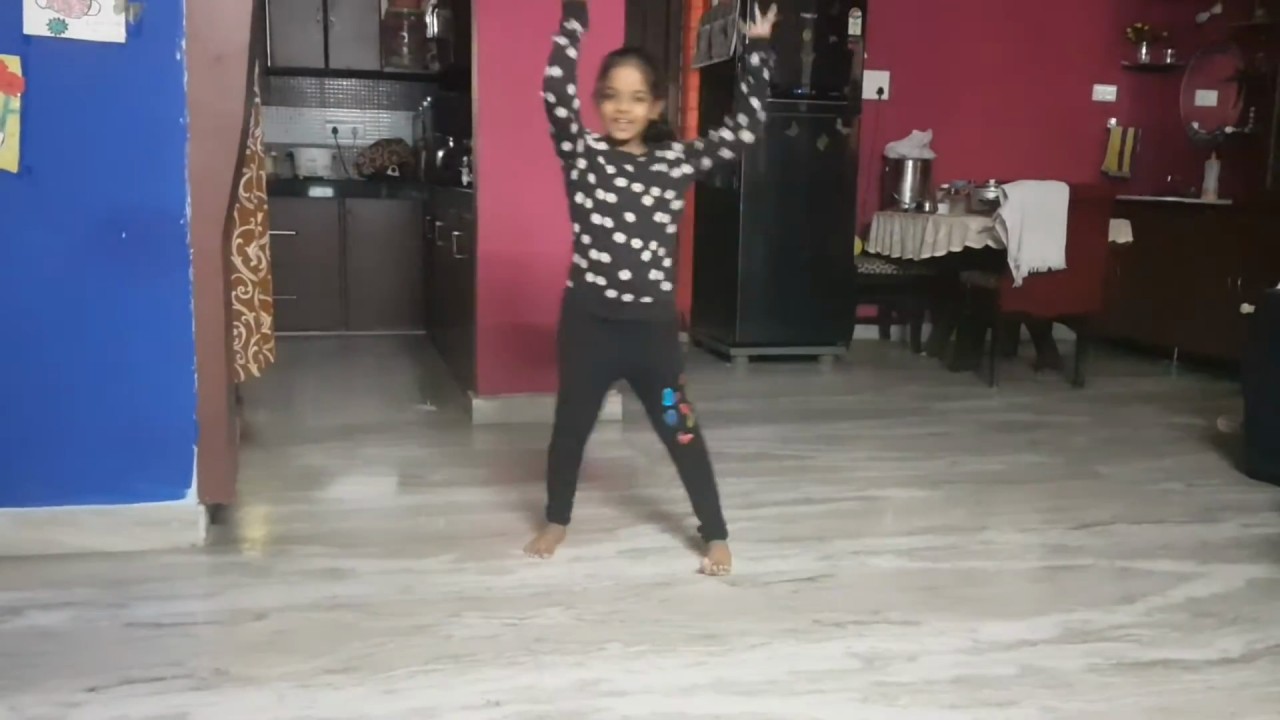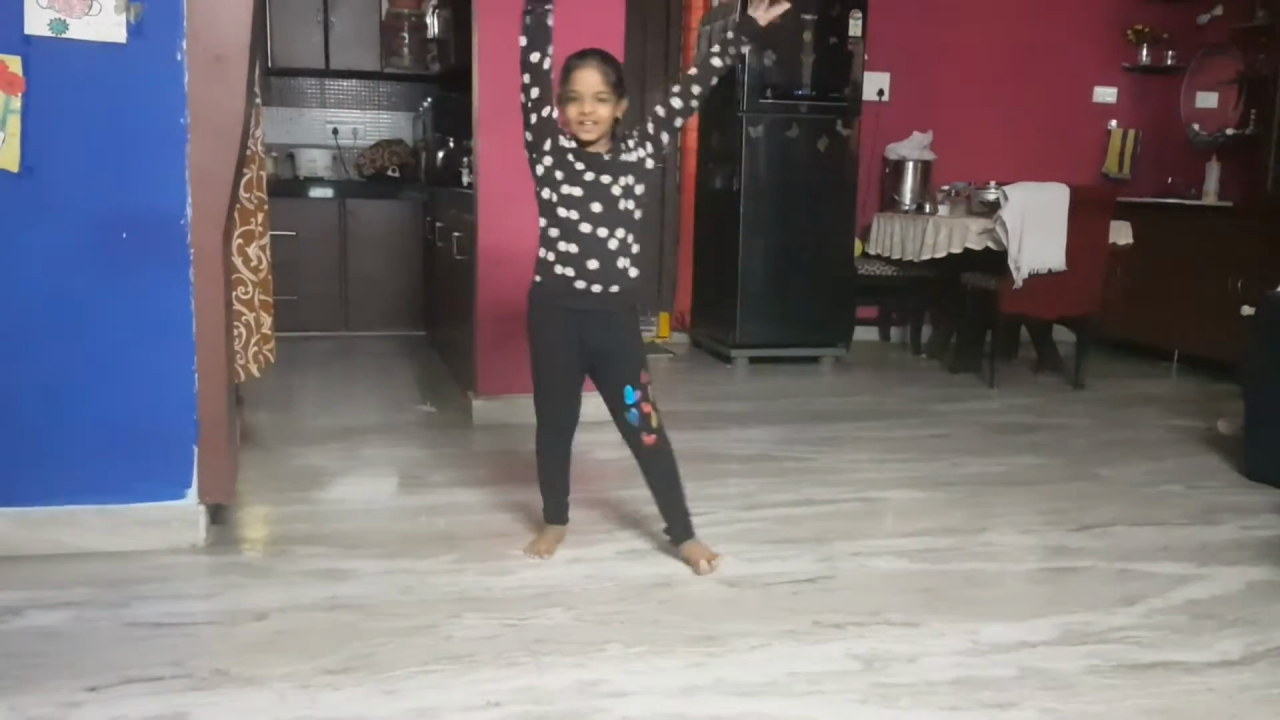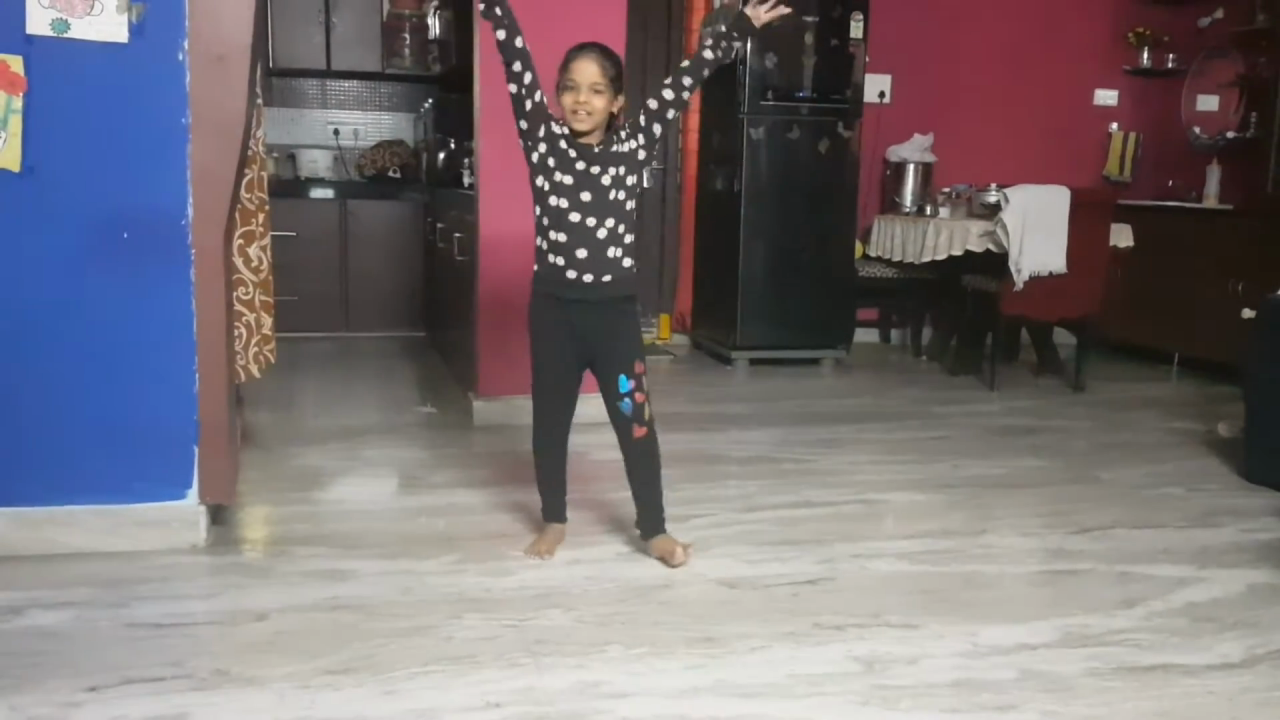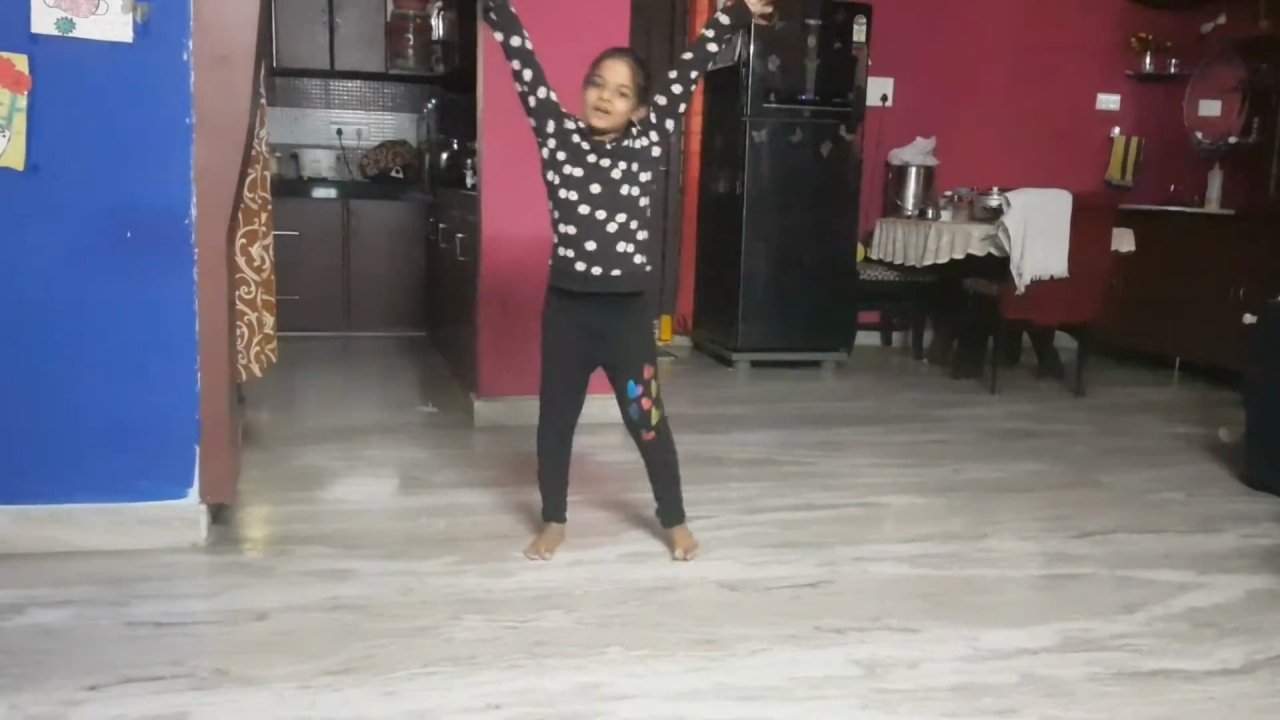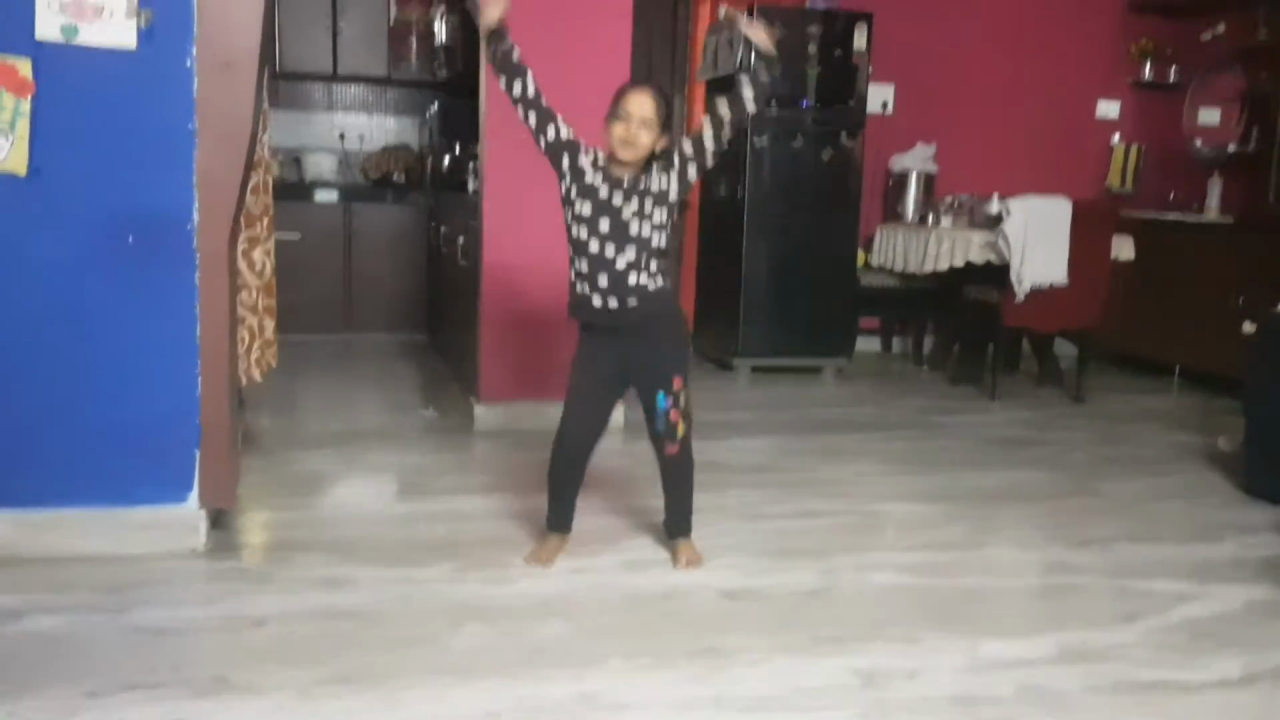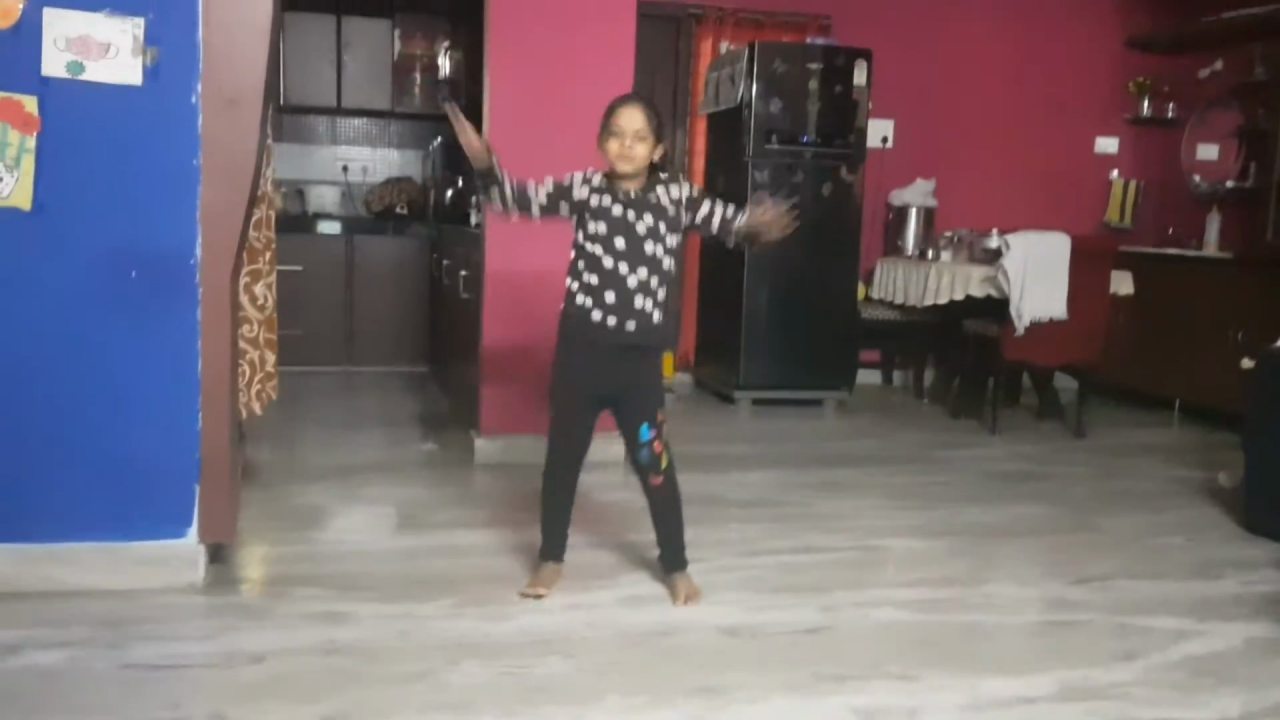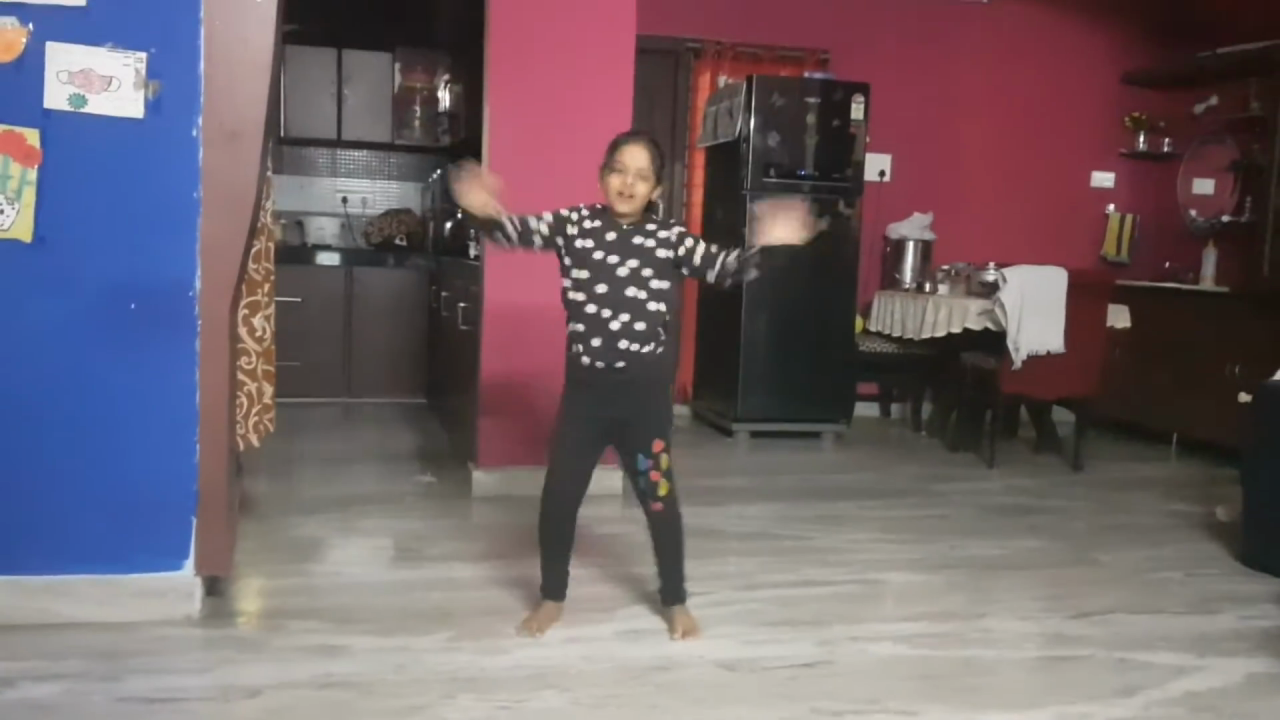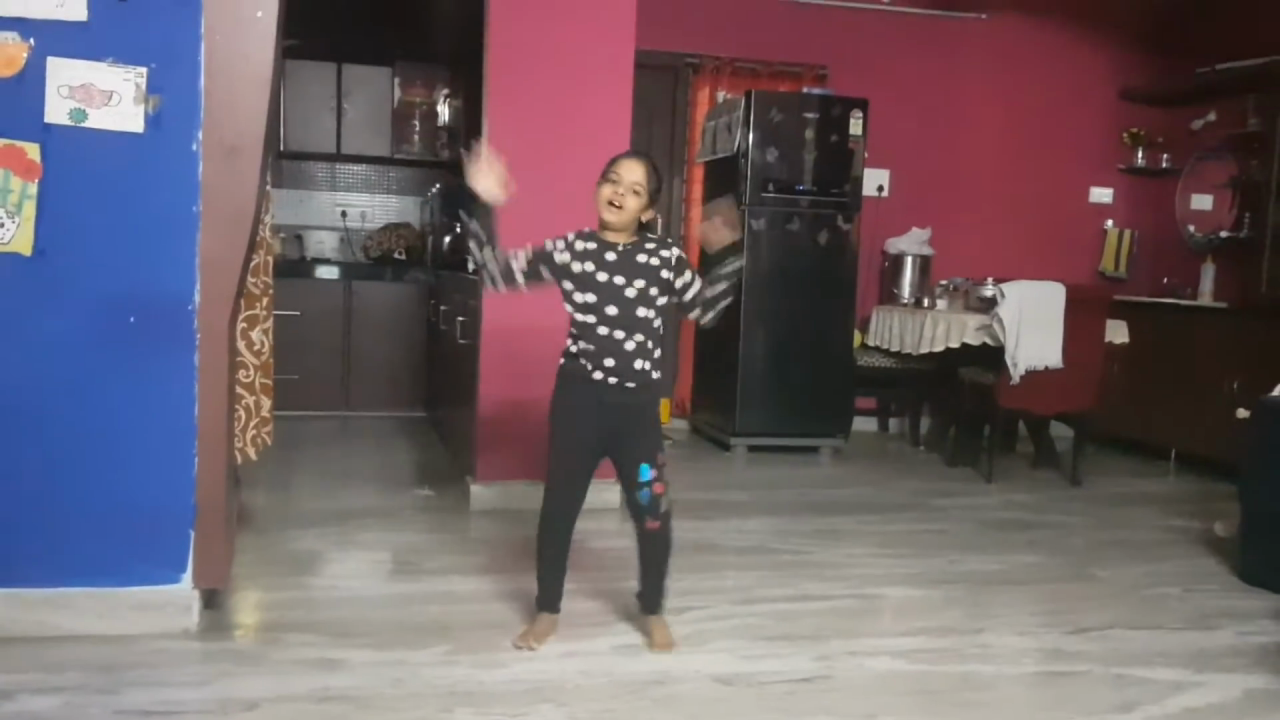
dt=0.2s
person 1, frame 1
left shoulder: (676, 161)
right shoulder: (581, 151)
left elbow: (744, 131)
right elbow: (557, 93)
left wrist: (757, 50)
left hip: (651, 322)
right hip: (589, 318)
left knee: (681, 429)
right knee: (571, 425)
left ankle: (715, 535)
right ankle: (556, 520)
person 1, frame 2
left shoulder: (640, 152)
right shoulder: (547, 148)
left elbow: (689, 91)
right elbow: (532, 72)
left hip: (614, 315)
right hip: (554, 311)
left knee: (643, 426)
right knee: (554, 423)
left ankle: (683, 533)
right ankle: (554, 520)
person 1, frame 3
left shoulder: (634, 144)
right shoulder: (541, 139)
left elbow: (682, 83)
right elbow: (515, 62)
left hip: (614, 308)
right hip: (554, 306)
left knee: (635, 421)
right knee: (551, 418)
left ankle: (654, 529)
right ankle: (553, 520)
person 1, frame 4
left shoulder: (648, 140)
right shoulder: (556, 133)
left elbow: (688, 72)
right elbow: (523, 62)
left hip: (627, 308)
right hip: (568, 305)
left knee: (647, 422)
right knee: (556, 418)
left ankle: (674, 520)
right ankle: (553, 521)
person 1, frame 5
left shoulder: (670, 175)
right shoulder: (576, 166)
left elbow: (725, 120)
right elbow: (531, 101)
left wrist: (760, 56)
left hip: (657, 330)
right hip: (600, 334)
left knee: (672, 436)
right knee: (575, 435)
left ankle: (680, 532)
right ankle: (556, 529)
person 1, frame 6
left shoulder: (676, 198)
right shoulder: (582, 188)
left elbow: (730, 220)
right elbow: (515, 198)
left wrist: (761, 220)
right wrist: (482, 160)
left hip: (638, 356)
right hip: (579, 355)
left knee: (655, 464)
right knee: (562, 459)
left ankle: (676, 566)
right ankle: (550, 560)
person 1, frame 7
left shoulder: (670, 239)
right shoulder: (572, 223)
left elbow: (727, 268)
right elbow: (510, 231)
left wrist: (763, 242)
right wrist: (482, 208)
left hip: (645, 388)
right hip: (587, 387)
left knee: (659, 496)
right knee: (559, 496)
left ankle: (674, 599)
right ankle: (552, 597)
person 1, frame 8
left shoulder: (663, 258)
right shoulder: (568, 249)
left elbow: (706, 307)
right elbow: (497, 274)
left wrist: (725, 250)
right wrist: (487, 202)
left hip: (637, 405)
right hip: (578, 400)
left knee: (652, 510)
right knee: (558, 508)
left ankle: (652, 611)
right ankle: (547, 610)
